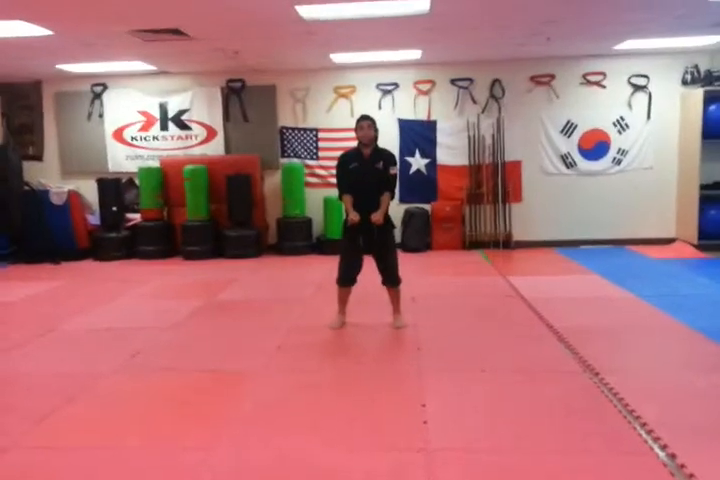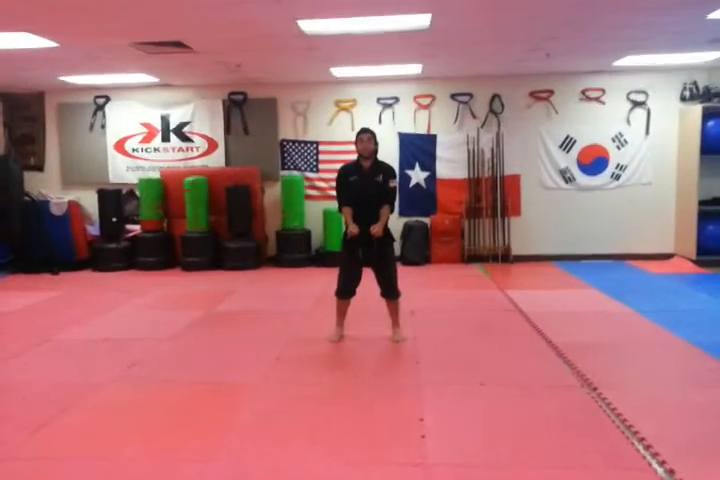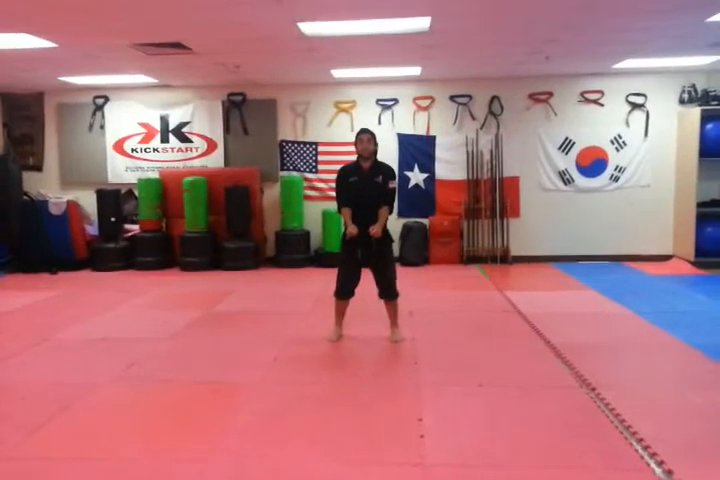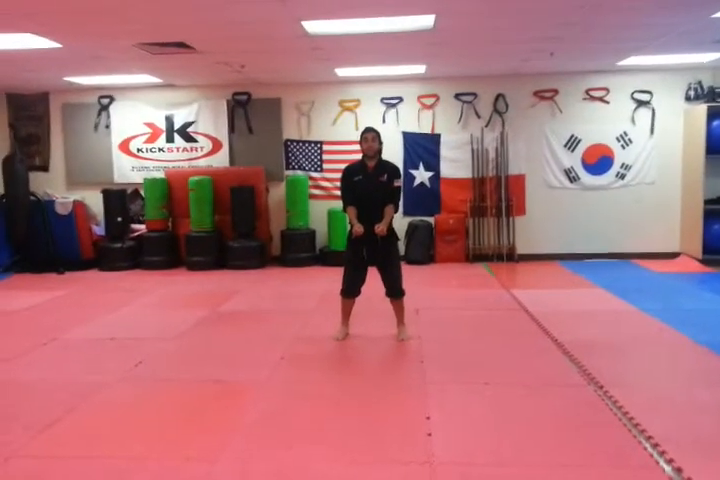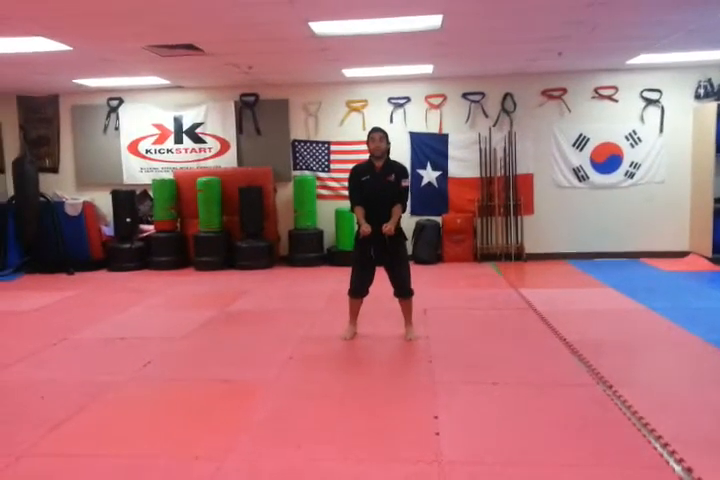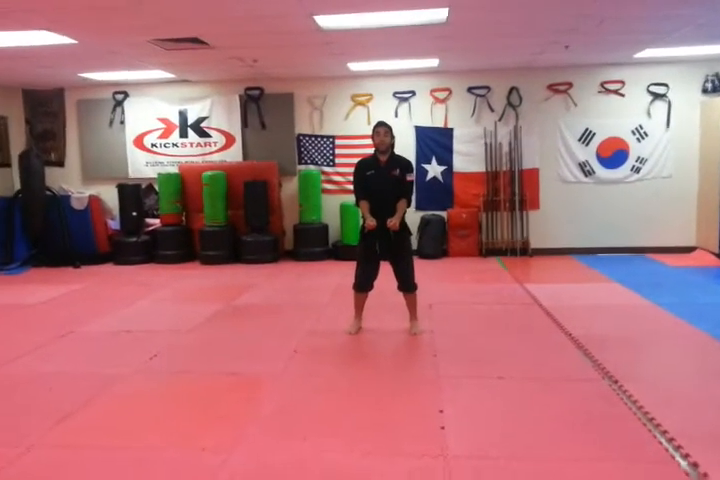
dt=0.2s
person 1, frame 1
left shoulder: (387, 158)
right shoulder: (346, 159)
left elbow: (388, 190)
right elbow: (344, 190)
left wrist: (381, 211)
right wrist: (351, 211)
left hip: (380, 220)
right hip: (354, 220)
left knee: (390, 270)
right knee: (346, 271)
left ankle: (397, 313)
right ankle: (341, 314)
person 1, frame 2
left shoulder: (387, 171)
right shoulder: (346, 172)
left elbow: (388, 202)
right elbow: (344, 203)
left wrist: (381, 224)
right wrist: (350, 223)
left hip: (379, 233)
right hip: (354, 233)
left knee: (389, 283)
right knee: (345, 283)
left ankle: (396, 326)
right ankle: (339, 326)
person 1, frame 3
left shoulder: (386, 172)
right shoulder: (345, 172)
left elbow: (387, 203)
right elbow: (343, 203)
left wrist: (380, 224)
right wrist: (349, 224)
left hip: (378, 233)
right hip: (353, 233)
left knee: (388, 283)
right knee: (344, 283)
left ankle: (394, 327)
right ankle: (338, 327)
person 1, frame 4
left shoulder: (391, 170)
right shoulder: (350, 171)
left elbow: (393, 202)
right elbow: (348, 202)
left wrist: (385, 223)
right wrist: (355, 223)
left hip: (384, 232)
right hip: (359, 232)
left knee: (394, 282)
right knee: (350, 282)
left ankle: (401, 325)
right ankle: (344, 325)
person 1, frame 5
left shoulder: (399, 170)
right shoulder: (358, 171)
left elbow: (400, 202)
right elbow: (356, 202)
left wrist: (392, 222)
right wrist: (363, 223)
left hip: (392, 232)
right hip: (366, 232)
left knee: (402, 282)
right knee: (358, 282)
left ankle: (409, 325)
right ankle: (352, 325)
person 1, frame 6
left shoulder: (404, 165)
right shoulder: (363, 166)
left elbow: (405, 196)
right elbow: (361, 197)
left wrist: (397, 217)
right wrist: (367, 217)
left hip: (396, 227)
right hip: (371, 226)
left knee: (406, 276)
right knee: (363, 277)
left ankle: (413, 320)
right ankle: (357, 319)
